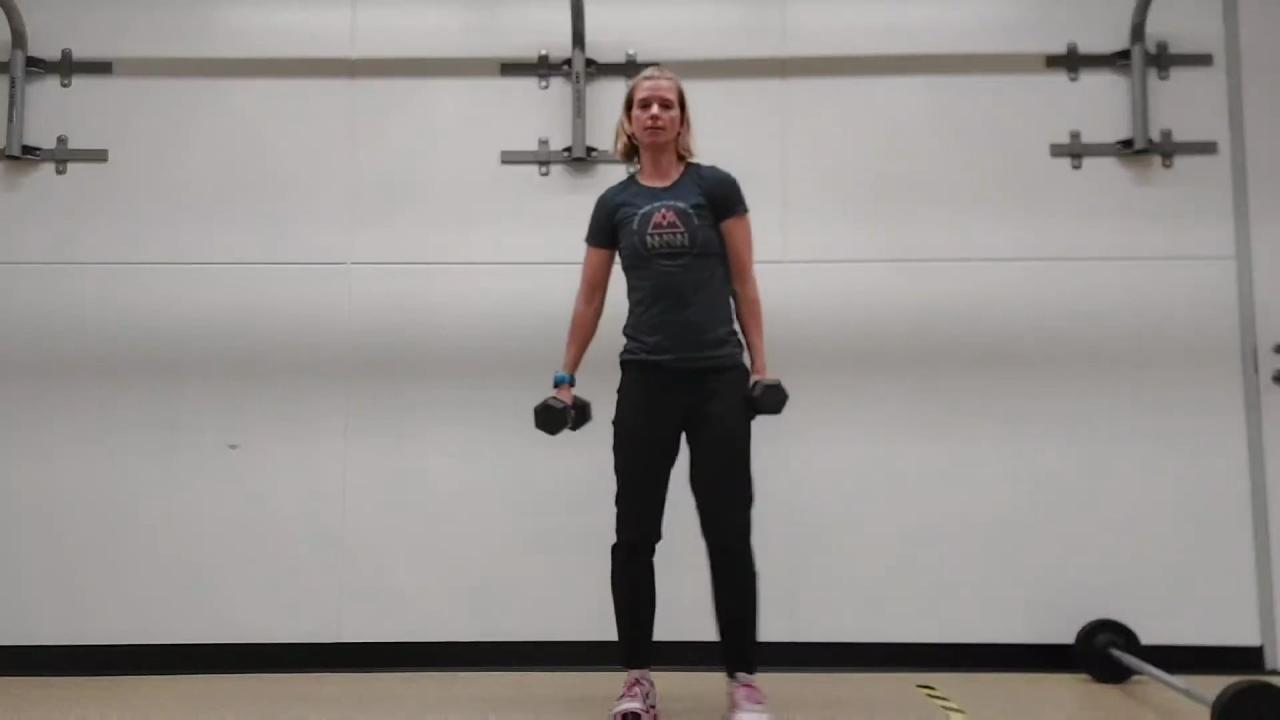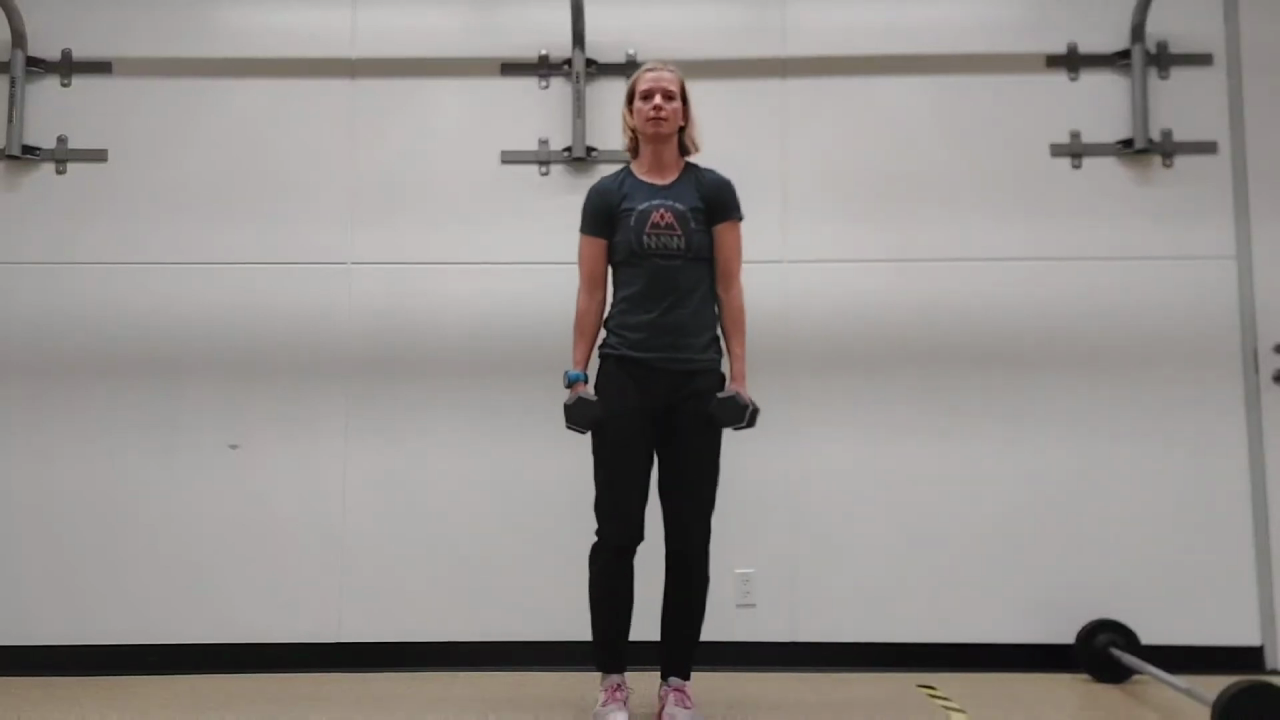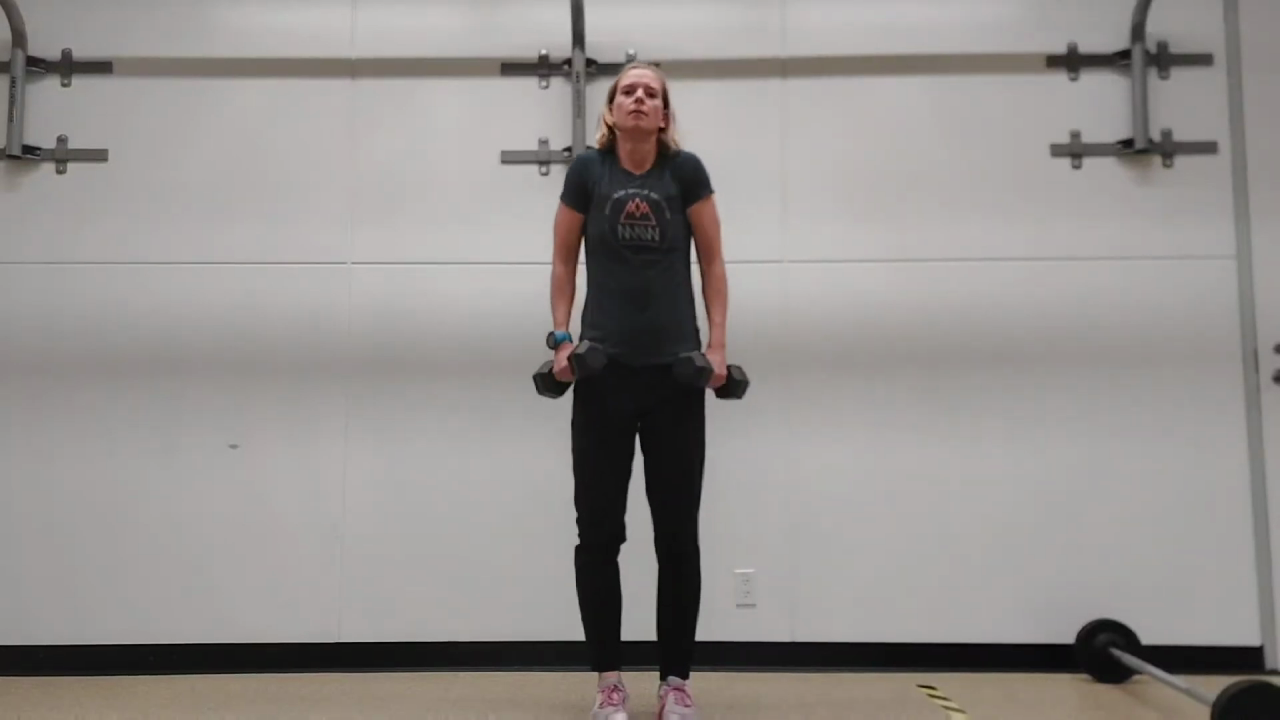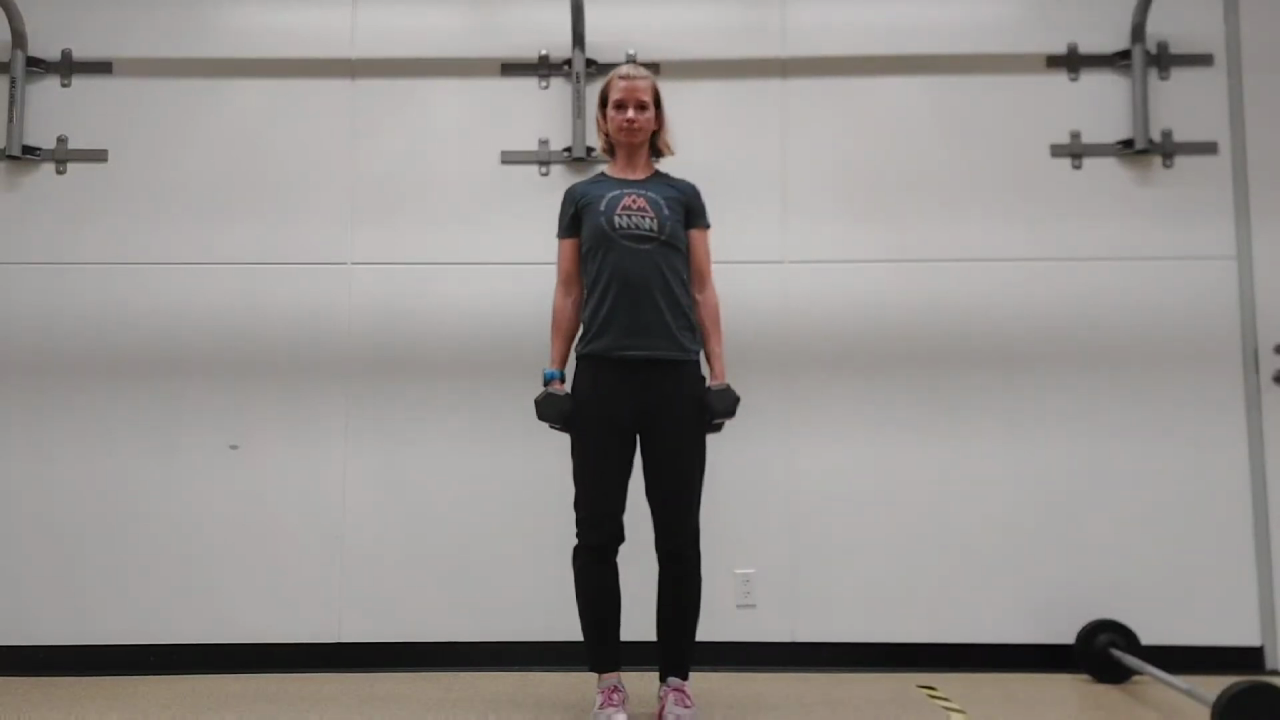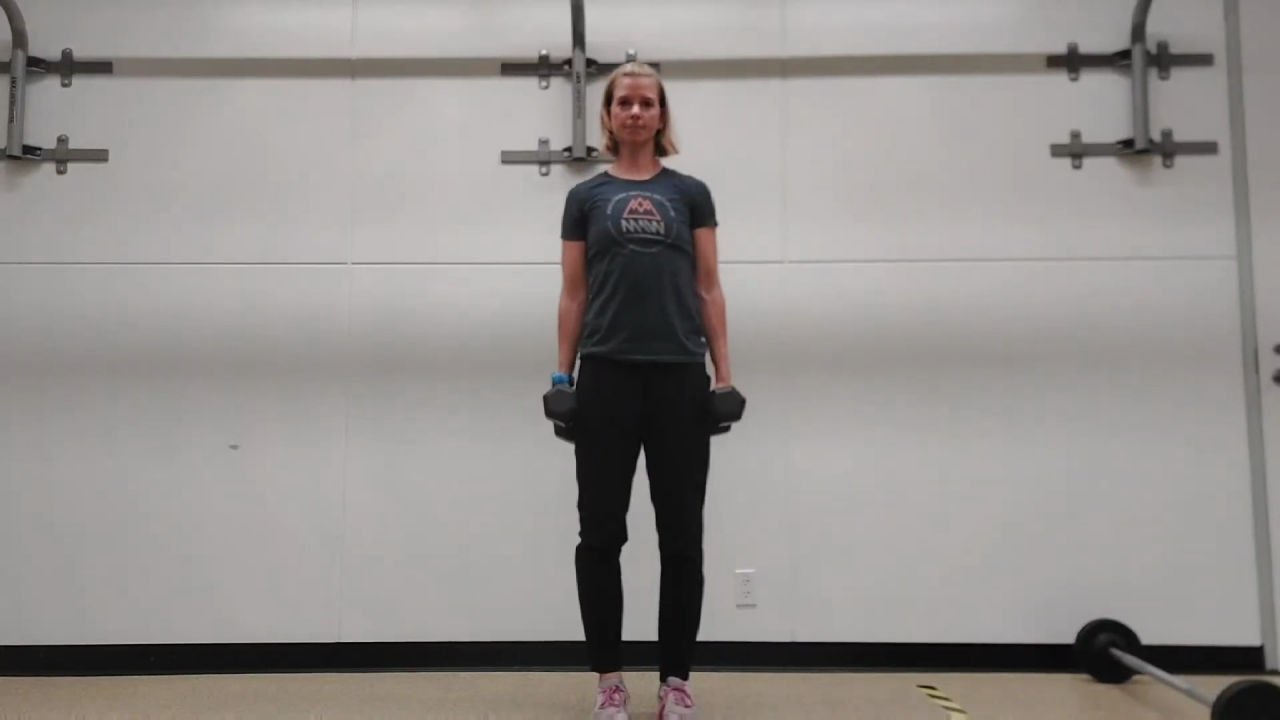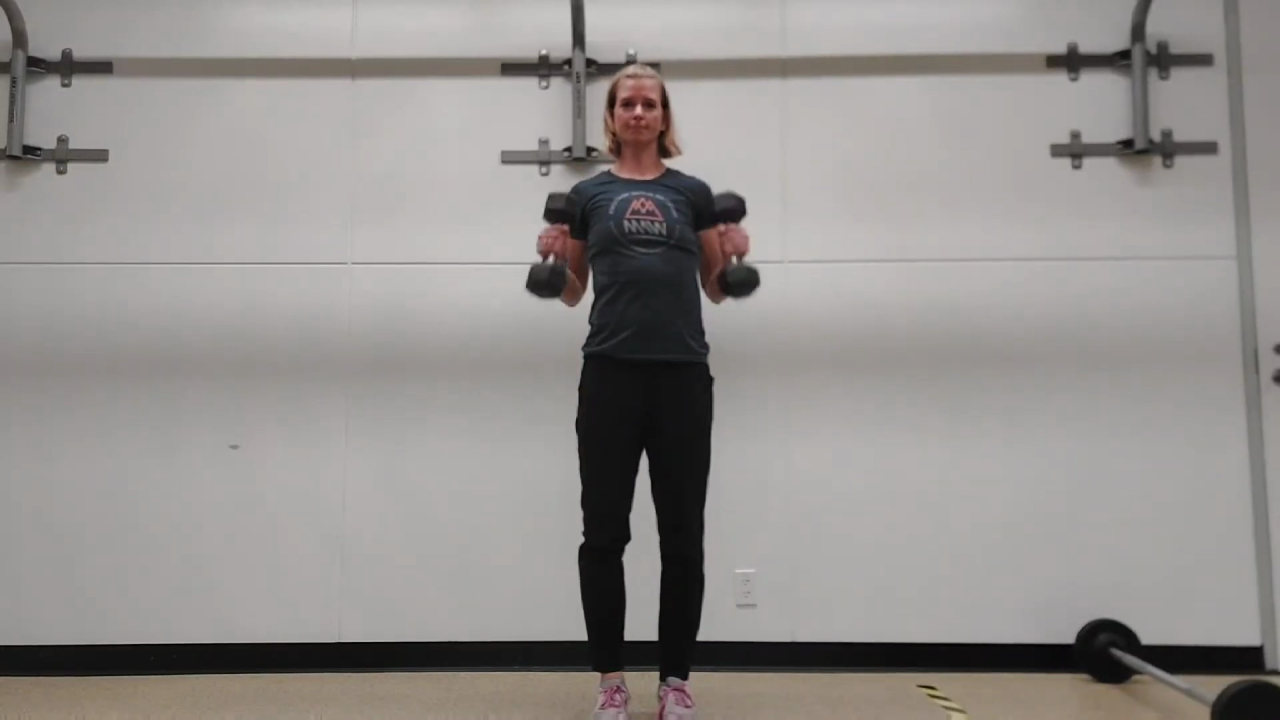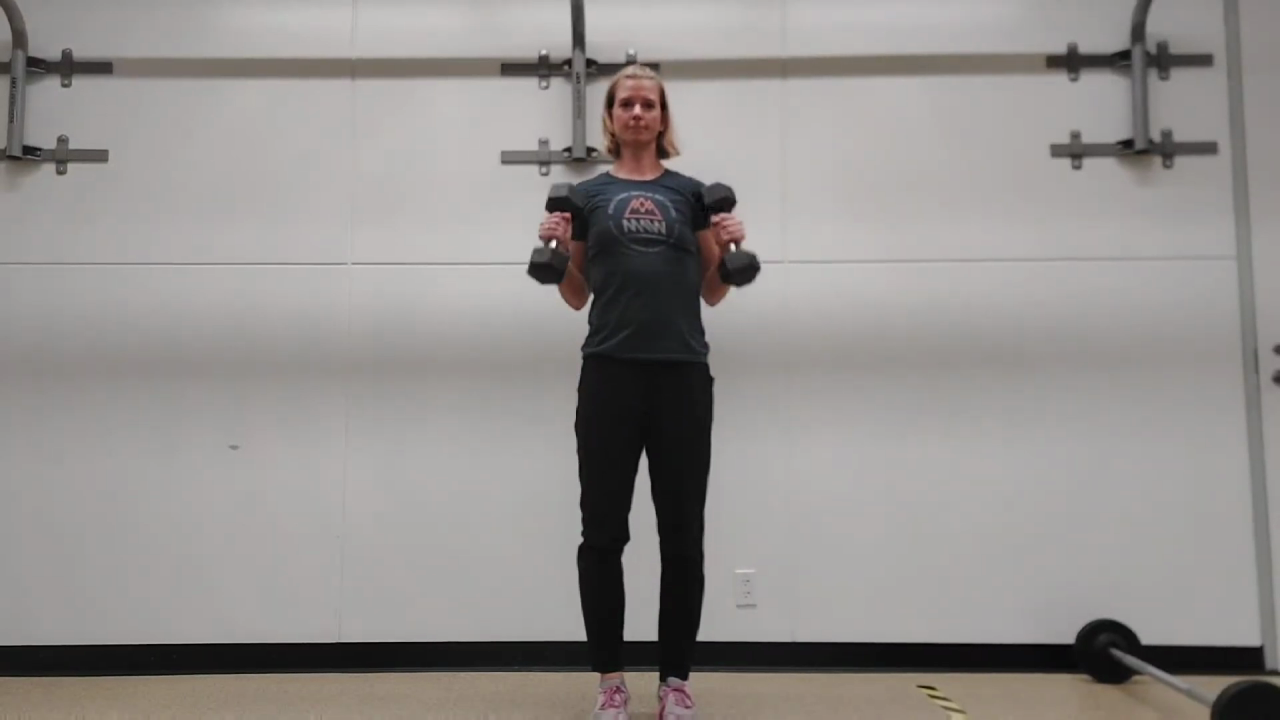
dt=0.7s
person 1, frame 1
left shoulder: (716, 186)
right shoulder: (613, 203)
left elbow: (744, 282)
right elbow: (589, 299)
left wrist: (760, 363)
right wrist: (565, 377)
left hip: (718, 376)
right hip: (646, 378)
left knee: (727, 526)
right knee: (635, 533)
person 1, frame 2
left shoulder: (713, 189)
right shoulder: (606, 194)
left elbow: (729, 288)
right elbow: (591, 292)
left wrist: (739, 374)
right wrist: (577, 375)
left hip: (695, 379)
right hip: (625, 376)
left knee: (689, 534)
right knee: (618, 529)
person 1, frame 3
left shoulder: (686, 170)
right shoulder: (587, 171)
left elbow: (712, 262)
right elbow: (563, 261)
left wrist: (717, 344)
right wrist: (560, 336)
left hip: (674, 375)
right hip: (604, 374)
left knee: (677, 531)
right knee: (599, 529)
person 1, frame 4
left shoulder: (683, 194)
right shoulder: (582, 195)
left elbow: (703, 289)
right elbow: (567, 292)
left wrist: (719, 371)
right wrist: (553, 373)
left hip: (674, 375)
right hip: (602, 375)
left knee: (679, 534)
right knee: (597, 532)
person 1, frame 5
left shoulder: (690, 193)
right shoulder: (586, 196)
left elbow: (709, 289)
right elbow: (573, 295)
left wrist: (723, 372)
right wrist: (561, 376)
left hip: (678, 376)
right hip: (606, 376)
left knee: (681, 536)
right knee: (600, 532)
person 1, frame 6
left shoulder: (693, 192)
right shoulder: (589, 193)
left elbow: (715, 285)
right elbow: (572, 289)
left wrist: (733, 255)
right wrist: (555, 255)
left hip: (682, 373)
right hip: (610, 372)
left knee: (682, 534)
right knee: (604, 531)
person 1, frame 7
left shoulder: (692, 193)
right shoulder: (588, 195)
left elbow: (711, 290)
right elbow: (577, 294)
left wrist: (730, 251)
right wrist: (556, 253)
left hip: (682, 373)
right hip: (610, 373)
left knee: (682, 534)
right knee: (603, 531)
